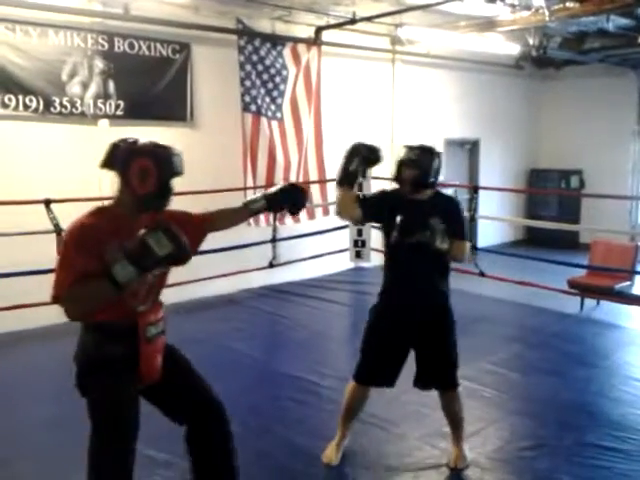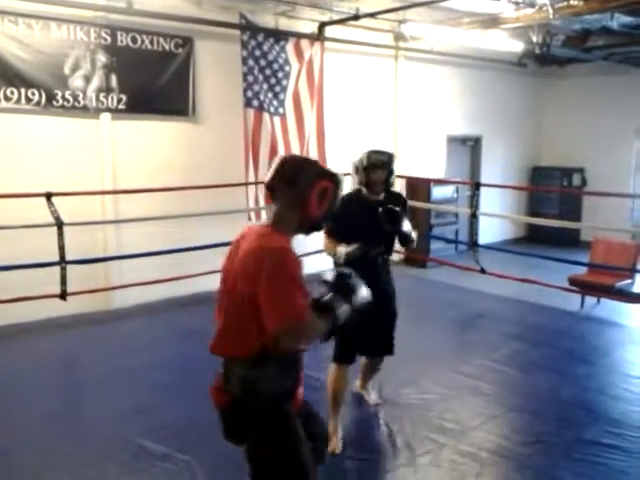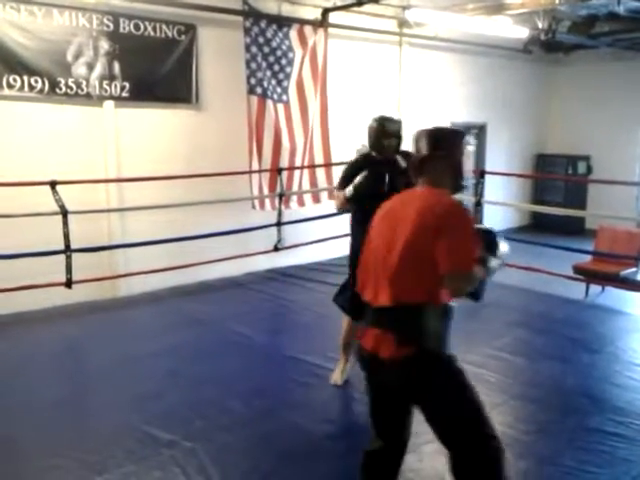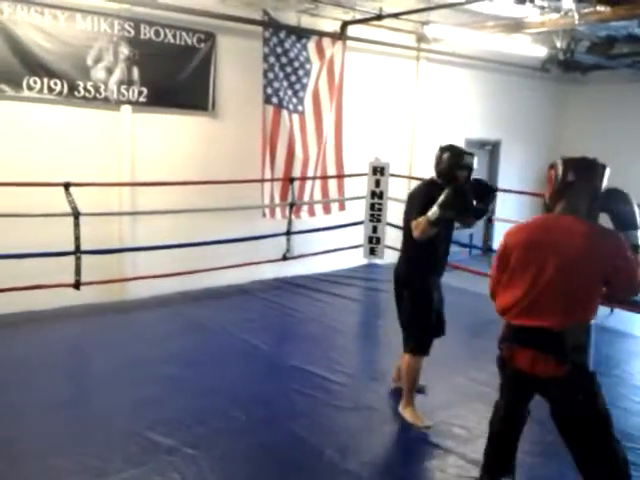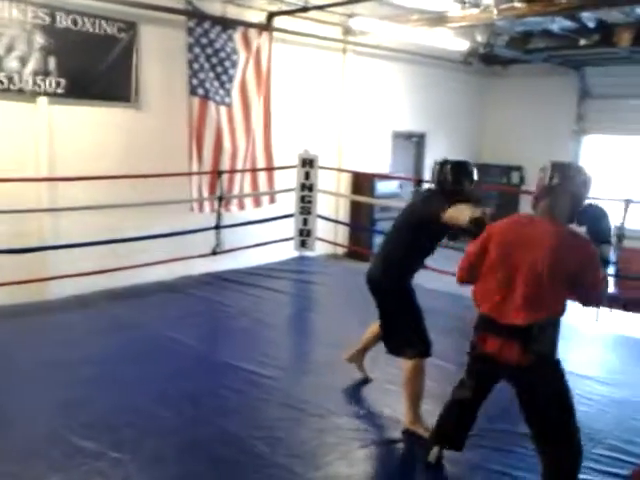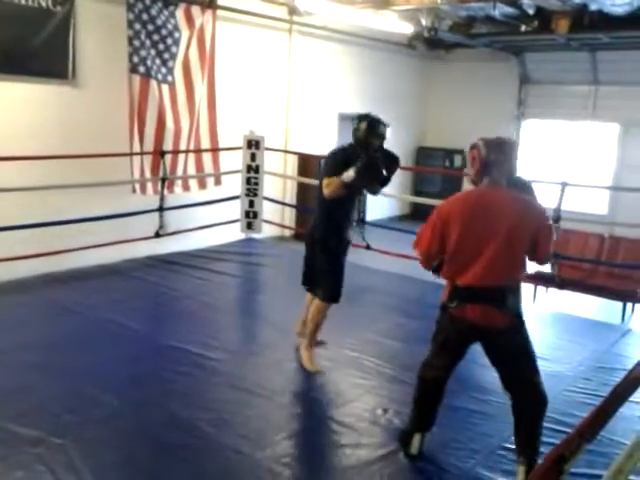
dt=0.7s
person 1, frame 1
left shoulder: (158, 221)
right shoulder: (87, 231)
left elbow: (214, 221)
right elbow: (74, 307)
left wrist: (267, 201)
right wrist: (130, 266)
left hip: (151, 347)
right hip: (108, 357)
left knee: (210, 417)
person 1, frame 2
left shoulder: (251, 239)
right shoulder: (275, 254)
right elbow: (294, 338)
left wrist: (314, 304)
right wrist: (339, 303)
left hip: (262, 384)
right hip: (261, 396)
left knee: (312, 438)
person 1, frame 3
left shoulder: (388, 207)
right shoulder: (449, 209)
right elbow: (459, 284)
right wrist: (488, 258)
left hip: (375, 339)
right hip: (416, 347)
left knee: (387, 436)
right knee: (478, 447)
person 1, frame 4
left shoulder: (520, 234)
right shoulder: (607, 243)
left elbow: (497, 293)
left hip: (517, 350)
right hip: (566, 359)
left knee: (507, 415)
person 1, frame 5
left shoulder: (499, 229)
right shoulder: (575, 246)
left elbow: (464, 274)
right elbow: (594, 297)
right wrist: (600, 247)
left hip: (488, 338)
right hip: (532, 351)
left knee: (468, 393)
right knee: (561, 442)
left ankle: (438, 446)
person 1, frame 6
left shoulder: (452, 207)
right shoulder: (530, 210)
left elbow: (425, 257)
right elbow: (541, 256)
left hip: (460, 306)
right hip: (503, 311)
left knee: (433, 373)
right knee: (527, 390)
left ankle: (414, 436)
person 2, frame 1
left shoulder: (447, 206)
right shoulder: (390, 200)
left elbow: (461, 252)
right elbow: (346, 211)
left wrist: (431, 238)
right wrist: (350, 174)
left hip: (433, 306)
right hip: (392, 303)
left knee: (446, 382)
right knee: (365, 376)
left ankle: (457, 444)
right ankle: (340, 436)
person 2, frame 2
left shoulder: (396, 202)
right shoulder: (346, 205)
left elbow: (410, 241)
right elbow: (329, 245)
left wrist: (402, 227)
right wrist: (353, 252)
left hip: (382, 286)
left knee: (379, 348)
right knee: (343, 356)
left ankle: (364, 385)
right ankle: (334, 425)
person 2, frame 3
left shoulder: (403, 162)
right shoulder: (359, 166)
right elbow: (340, 202)
right wrist: (357, 186)
right knee: (355, 306)
right ankle: (343, 360)
person 2, frame 4
left shoulder: (449, 191)
right shoulder: (424, 193)
left elbow: (465, 220)
right elbow: (418, 231)
left wrist: (477, 203)
right wrist: (442, 205)
left hip: (428, 275)
right hip: (413, 276)
left knee: (426, 331)
right knee: (418, 341)
left ankle: (400, 379)
right ankle: (406, 403)
person 2, frame 5
left shoulder: (431, 198)
right shoulder: (434, 201)
right elbow: (461, 216)
left wrist: (472, 218)
left hip: (381, 272)
right hip: (392, 278)
left knee: (389, 321)
right knee: (417, 349)
left ankle: (357, 353)
right ankle: (413, 420)
person 2, frame 6
left shoulder: (364, 158)
right shoulder: (340, 157)
left elbow: (373, 189)
right elbow: (328, 190)
left wrist: (385, 172)
right wrist: (355, 172)
left hip: (338, 231)
right hip: (324, 232)
left knee: (320, 285)
right knee: (328, 292)
left ankle: (304, 329)
right ankle: (307, 346)
